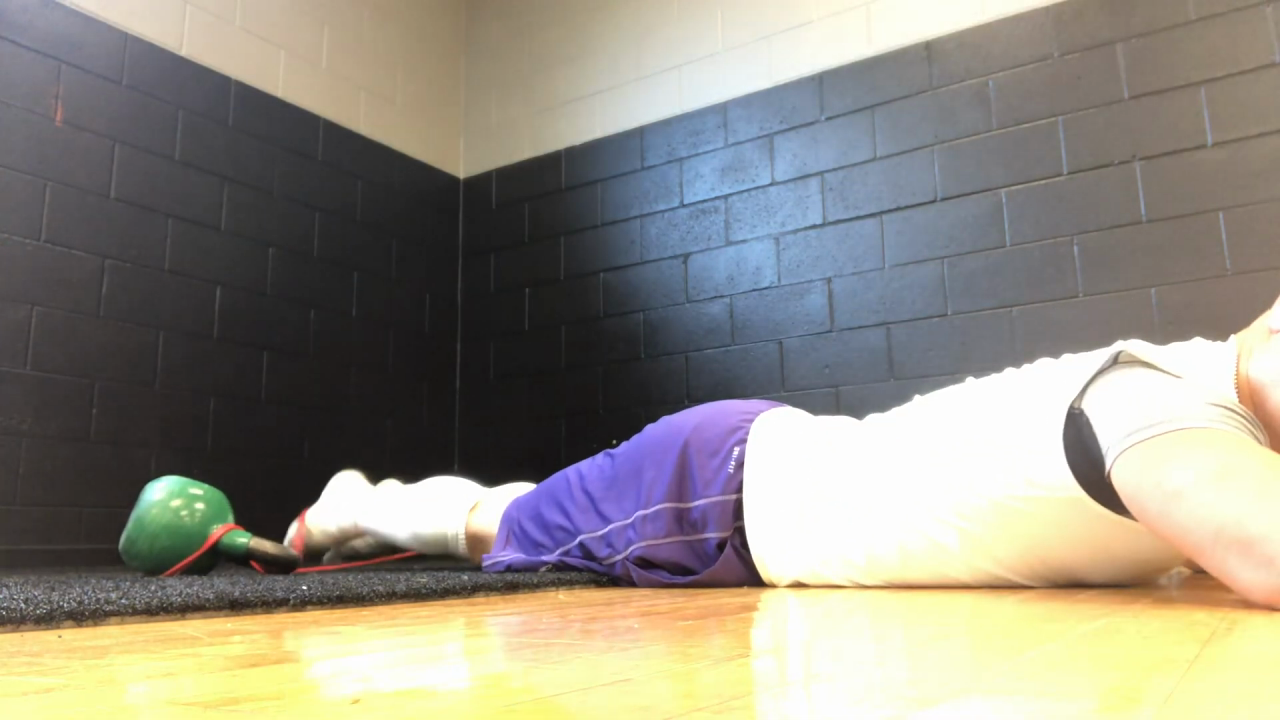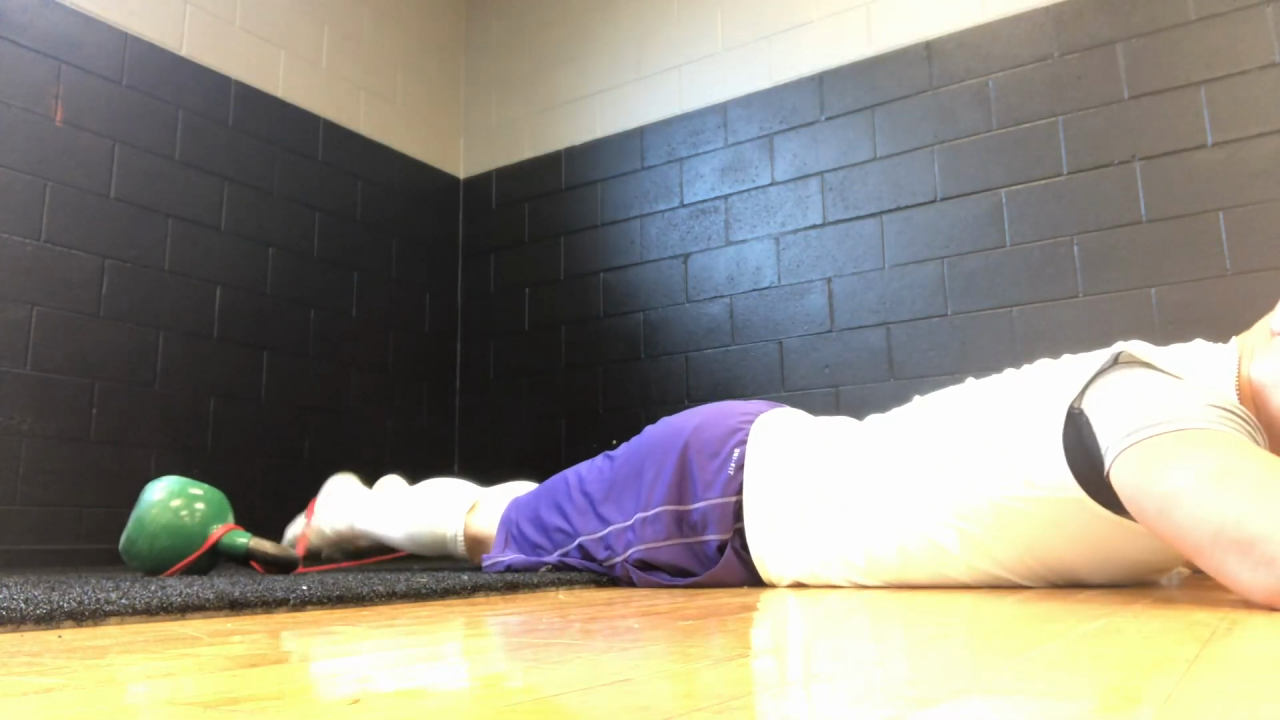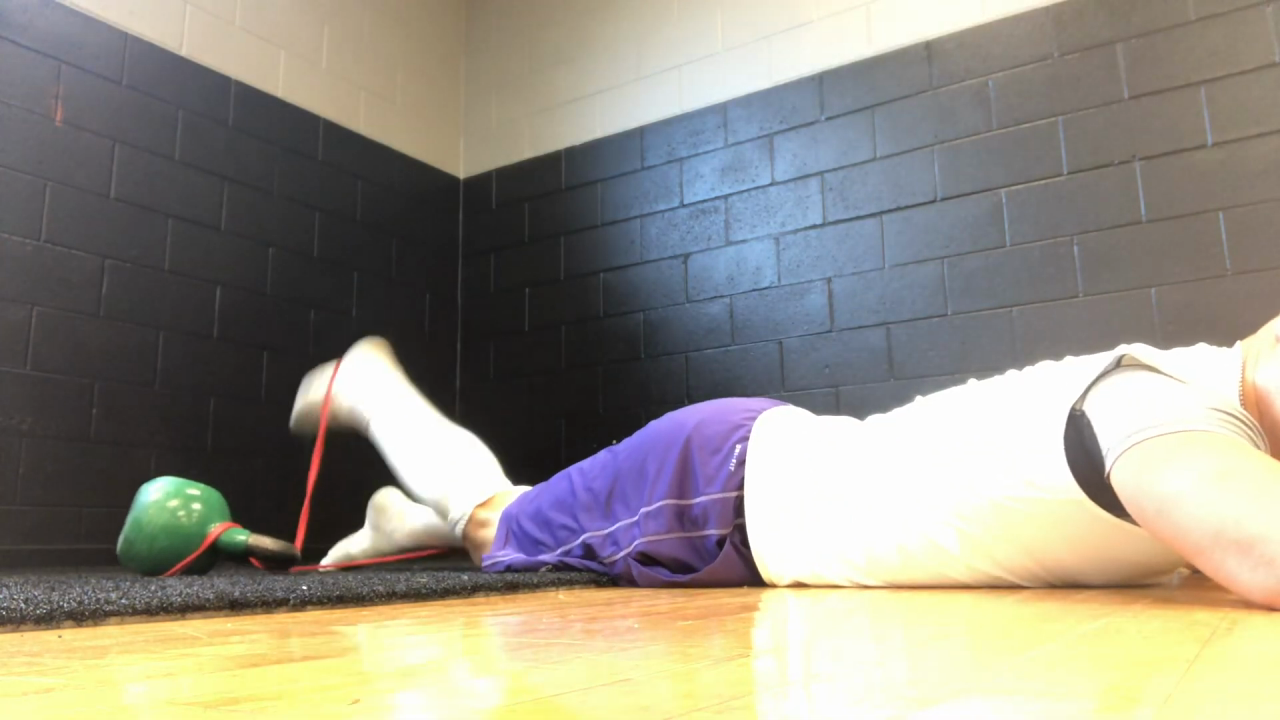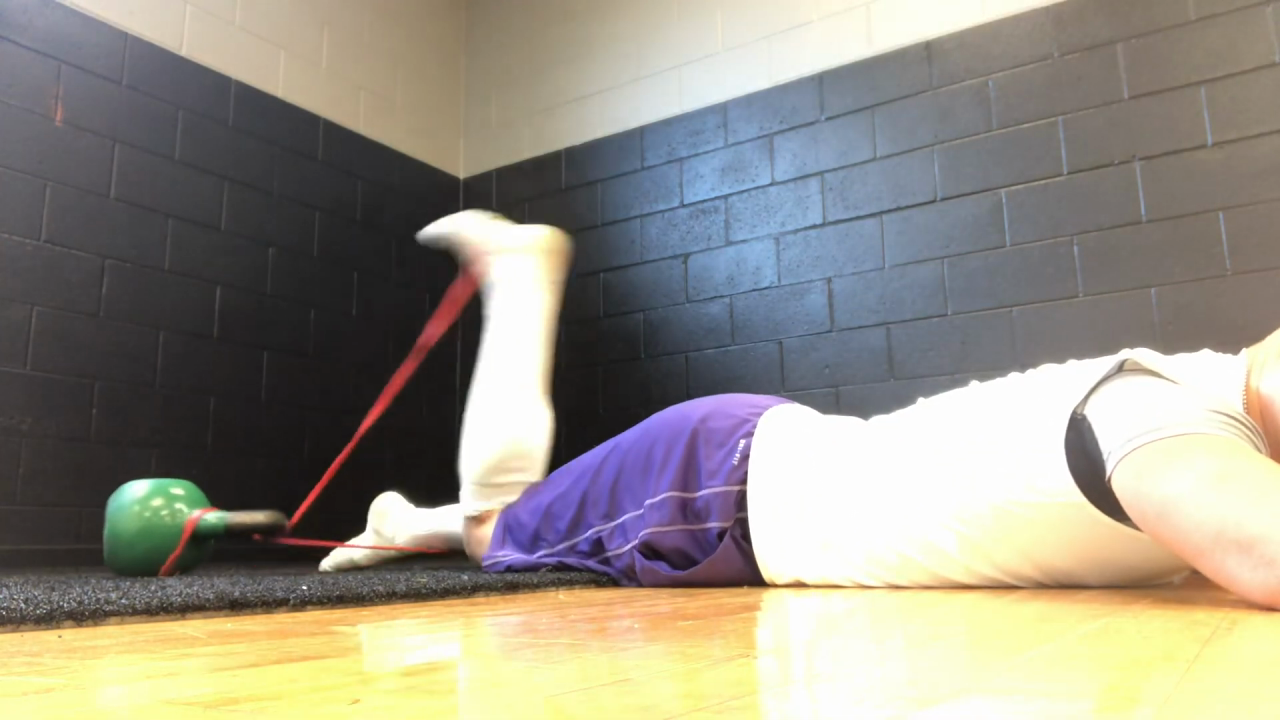
dt=0.2s
person 1, frame 1
right shoulder: (1164, 394)
left hip: (771, 468)
right hip: (719, 489)
left knee: (524, 515)
right knee: (503, 532)
left ankle: (392, 500)
right ankle: (364, 506)
person 1, frame 2
right shoulder: (1166, 396)
left hip: (773, 471)
right hip: (721, 488)
left knee: (528, 518)
right knee: (498, 531)
left ankle: (403, 498)
right ankle: (355, 509)
person 1, frame 3
right shoulder: (1167, 398)
left hip: (769, 472)
right hip: (720, 486)
left knee: (523, 517)
right knee: (496, 523)
left ankle: (406, 519)
right ankle: (369, 380)
person 1, frame 4
right shoulder: (1169, 406)
left hip: (774, 472)
right hip: (720, 482)
right knee: (499, 527)
left ankle: (407, 524)
right ankle: (519, 266)
